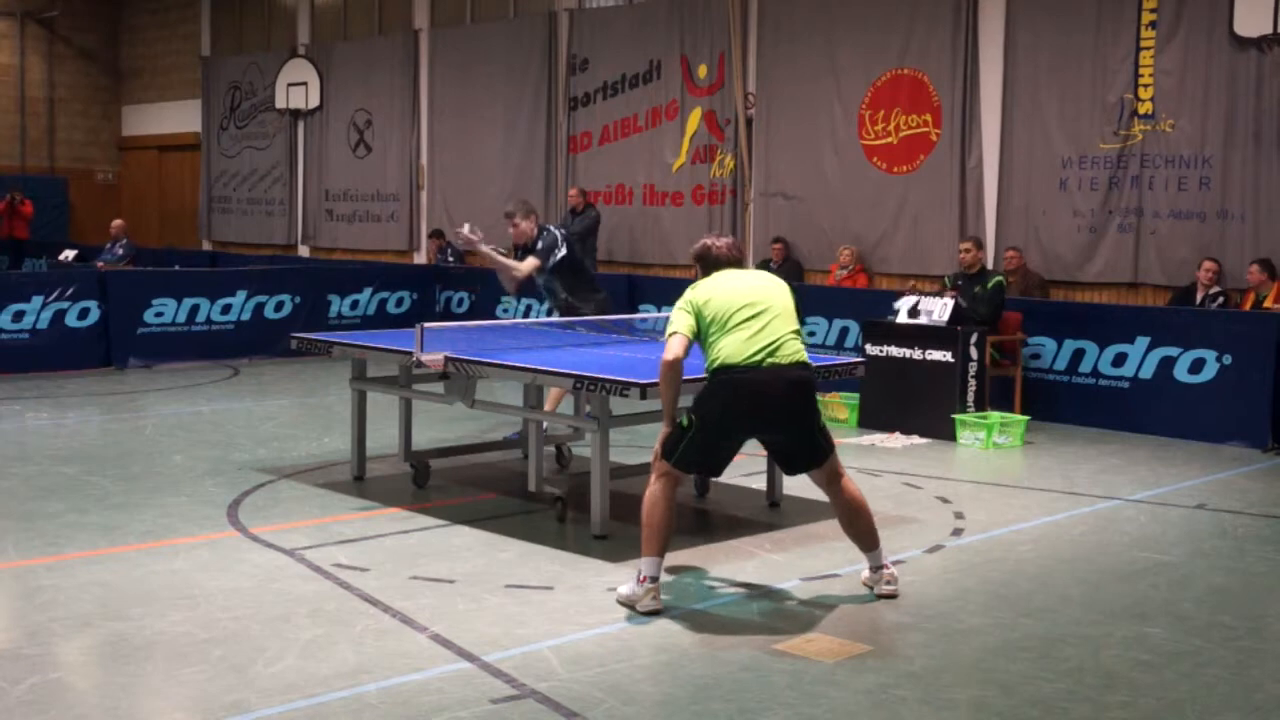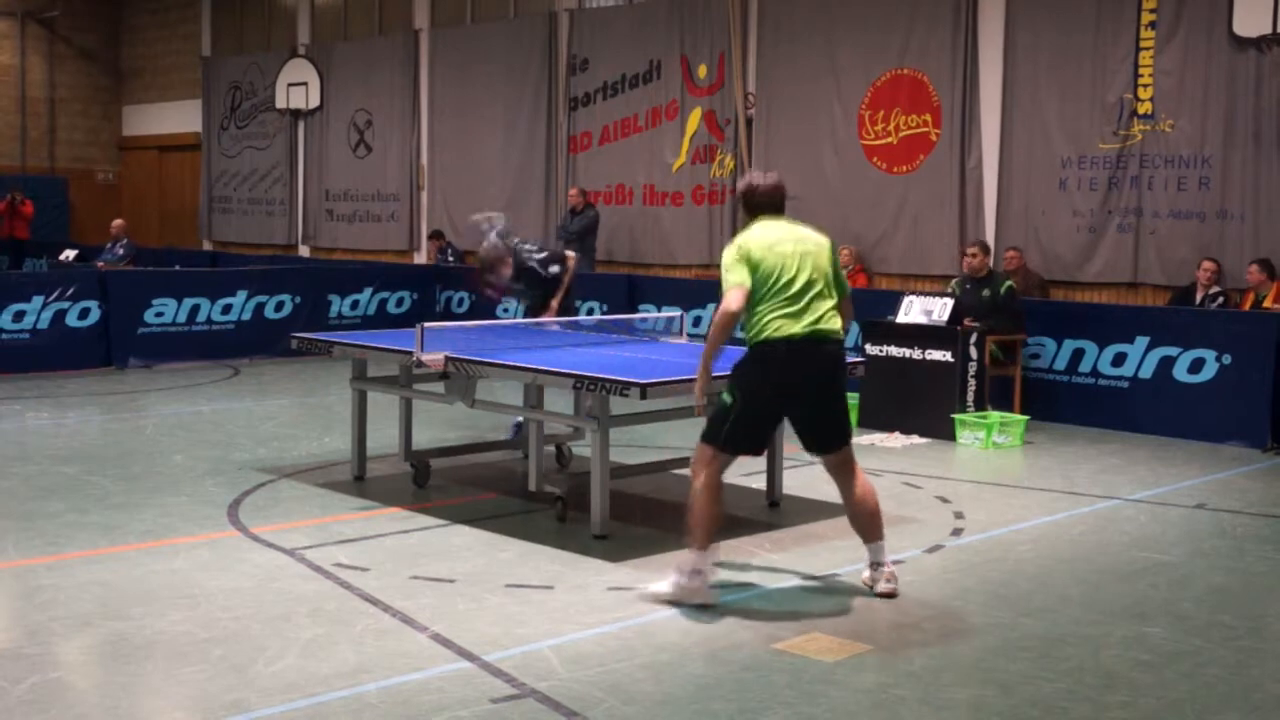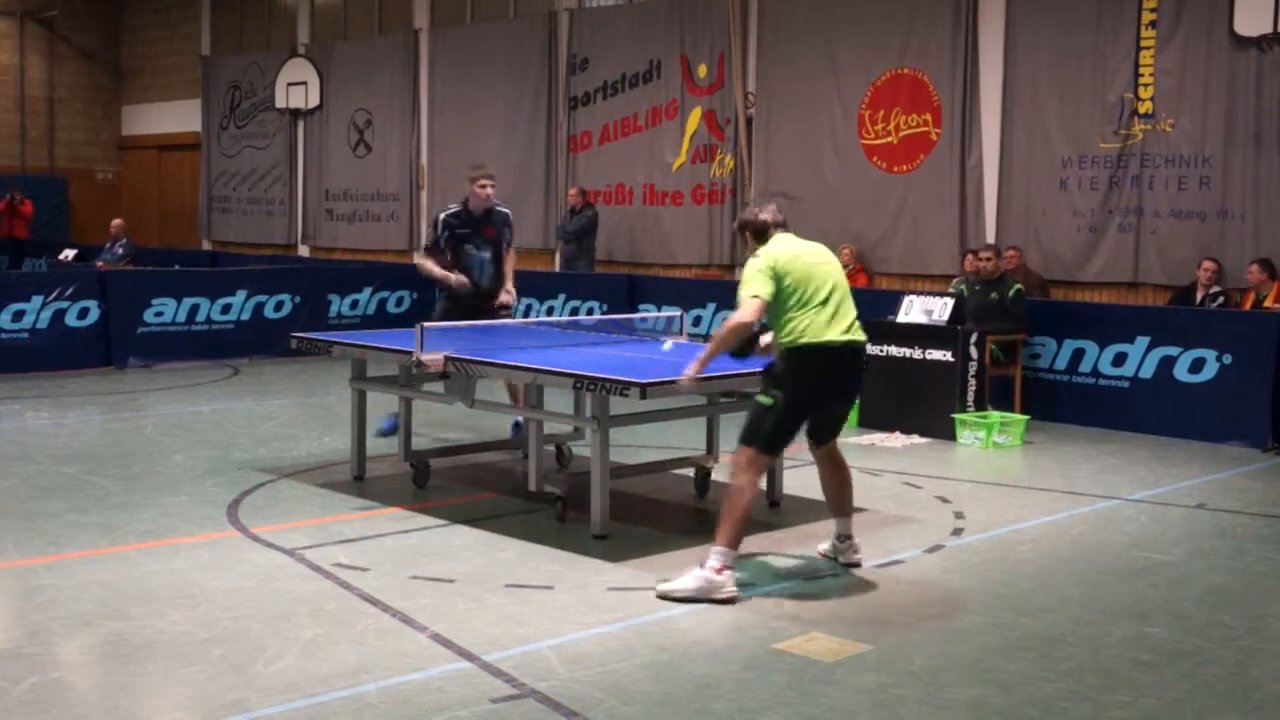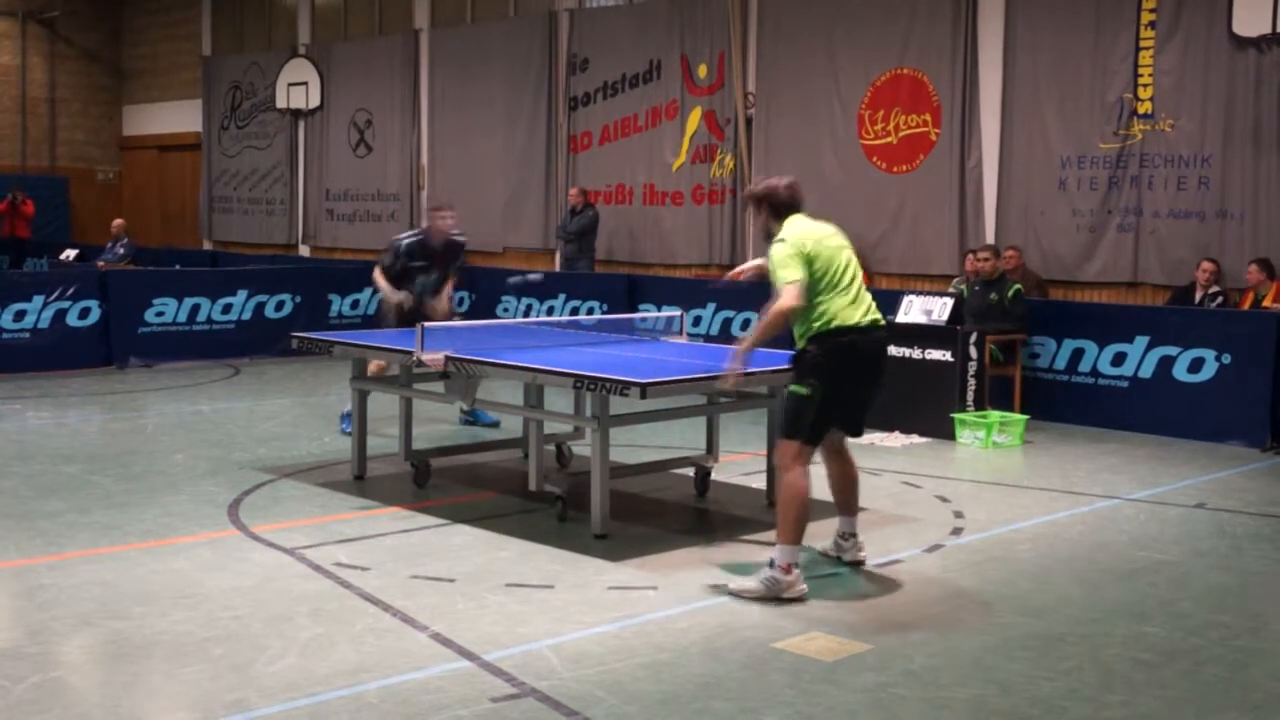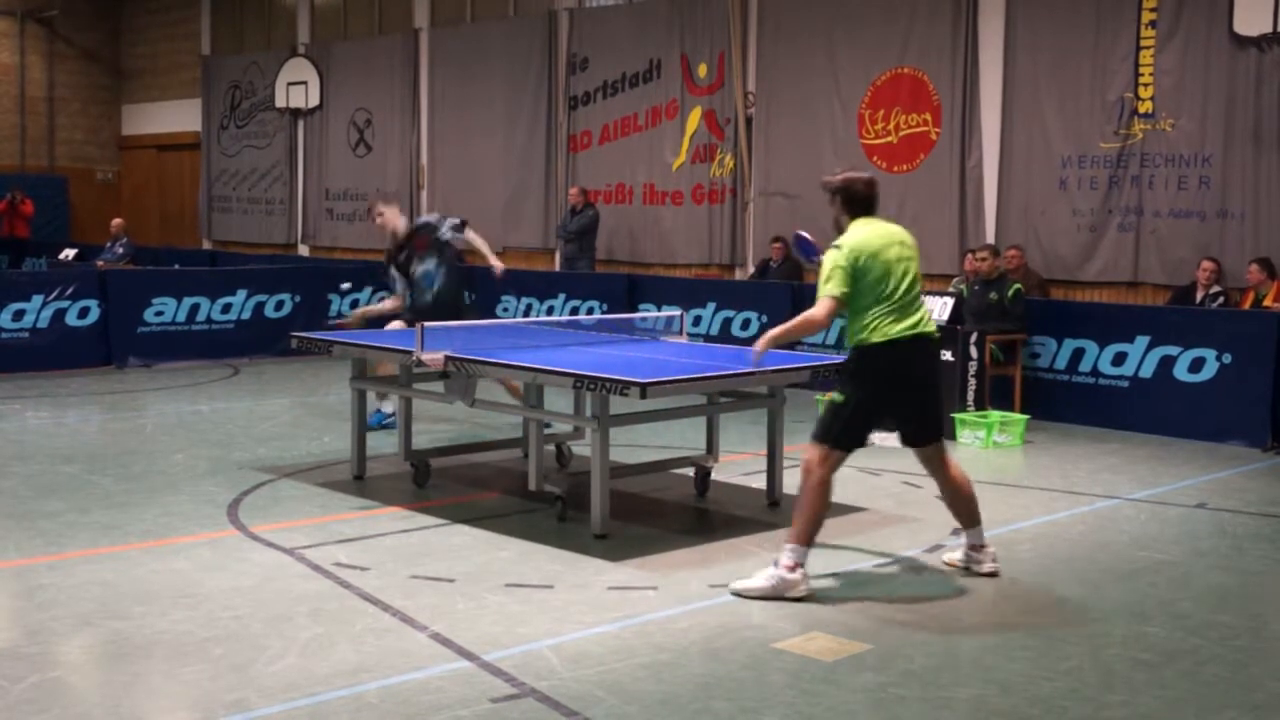
dt=0.5s
person 1, frame 1
left shoulder: (695, 294)
right shoulder: (774, 282)
left elbow: (672, 358)
left wrist: (668, 421)
left hip: (733, 386)
right hip: (792, 383)
left knee: (664, 474)
right knee: (833, 478)
left ankle: (646, 585)
right ankle: (881, 571)
person 1, frame 2
left shoulder: (743, 245)
right shoulder: (819, 241)
left elbow: (732, 308)
right elbow: (844, 310)
left wrist: (704, 370)
left hip: (771, 358)
right hip: (825, 356)
left knee: (706, 463)
right knee: (844, 467)
left ankle: (696, 576)
right ankle: (881, 569)
person 1, frame 3
left shoulder: (763, 259)
right shoulder: (821, 252)
left elbow: (745, 320)
left wrist: (700, 362)
left hip: (807, 362)
right hip: (849, 359)
left knee: (747, 464)
right knee: (824, 444)
left ankle: (717, 571)
right ankle: (844, 541)
person 1, frame 4
left shoulder: (787, 242)
right shoulder: (824, 231)
left elbow: (789, 303)
left wrist: (743, 348)
right wrist: (765, 266)
left hip: (835, 346)
right hip: (870, 340)
left knee: (791, 457)
right knee: (833, 442)
left ankle: (785, 571)
right ankle: (848, 539)
person 1, frame 5
left shoulder: (846, 247)
right shoulder: (904, 237)
left elbow: (822, 315)
left wrist: (774, 335)
left hip: (877, 359)
right hip: (921, 353)
left knee: (818, 461)
right knee: (936, 458)
left ankle: (790, 569)
right ankle: (979, 550)
person 2, frame 1
left shoulder: (550, 239)
right shoulder: (522, 246)
left elbow: (520, 271)
right elbow: (511, 286)
left wrist: (482, 249)
right wrist: (492, 258)
left hip: (589, 308)
right hip: (571, 309)
left ankle: (540, 422)
person 2, frame 2
left shoulder: (534, 261)
right shoulder: (497, 244)
left elbow: (571, 257)
right elbow: (493, 220)
left wrist: (555, 303)
left hip: (556, 305)
right hip: (535, 306)
person 2, frame 3
left shoulder: (502, 216)
right shoulder: (447, 218)
right elbow: (424, 262)
left wrist: (508, 285)
right wrist: (448, 276)
left hip: (491, 300)
right hip: (456, 299)
left ankle: (520, 417)
right ankle: (401, 412)
person 2, frame 4
left shoulder: (456, 243)
right shoulder: (405, 244)
right elbow: (378, 273)
left wrist: (444, 298)
right wrist: (390, 294)
left hip: (433, 309)
right hip: (401, 309)
right knee: (381, 362)
left ankle: (468, 410)
right ankle: (351, 412)
person 2, frame 5
left shoulder: (429, 226)
right shoulder: (395, 257)
left elbow: (467, 233)
right elbow: (401, 302)
left wrist: (491, 259)
right wrist: (364, 312)
left hip: (453, 315)
right hip: (422, 316)
right ankle: (386, 412)
